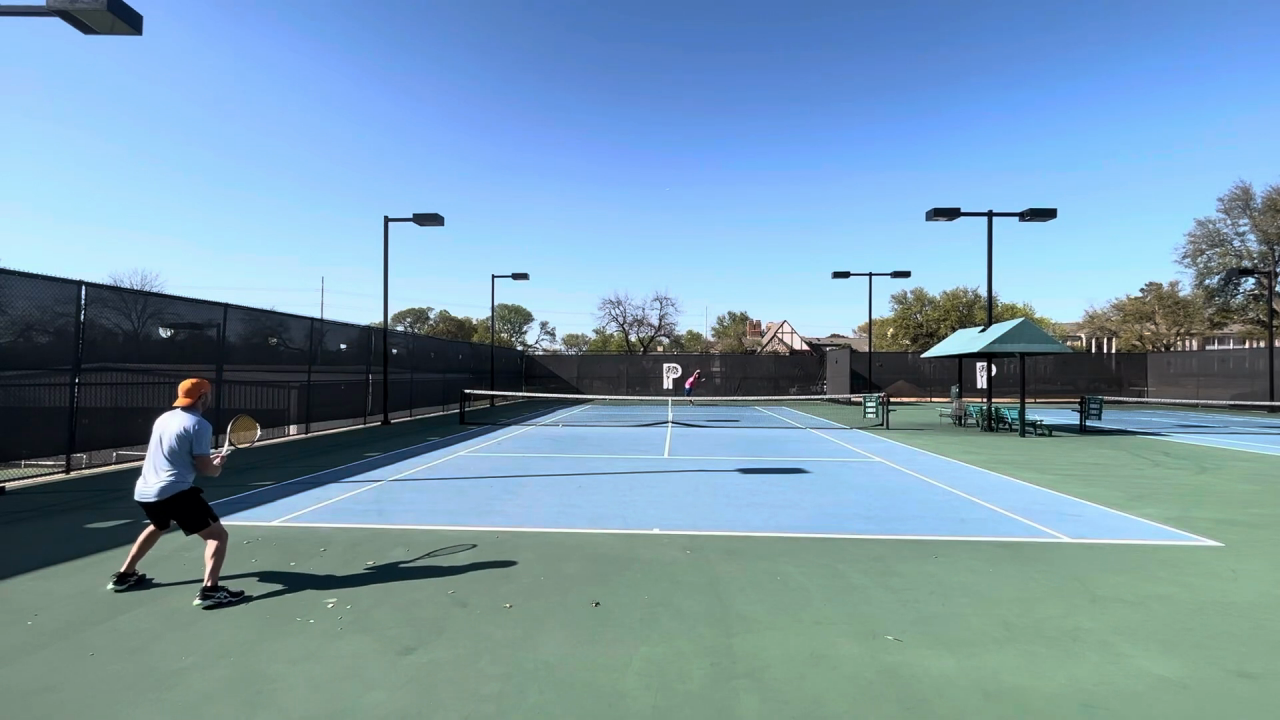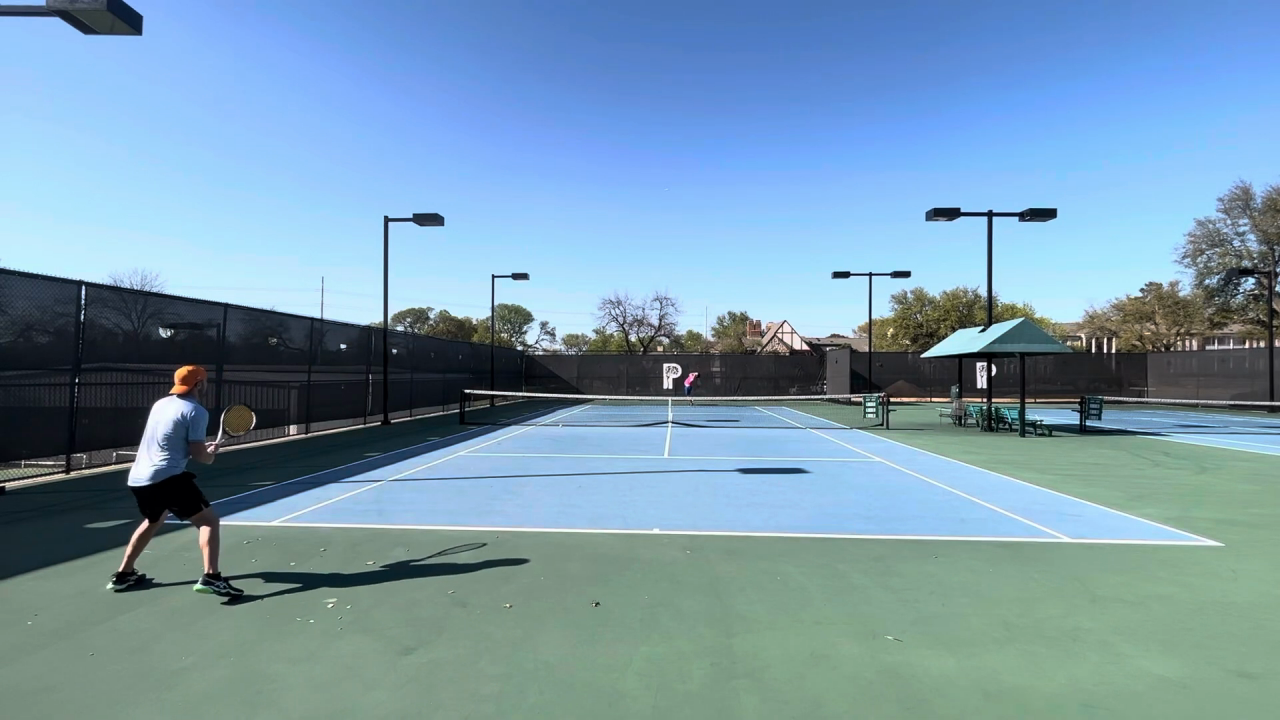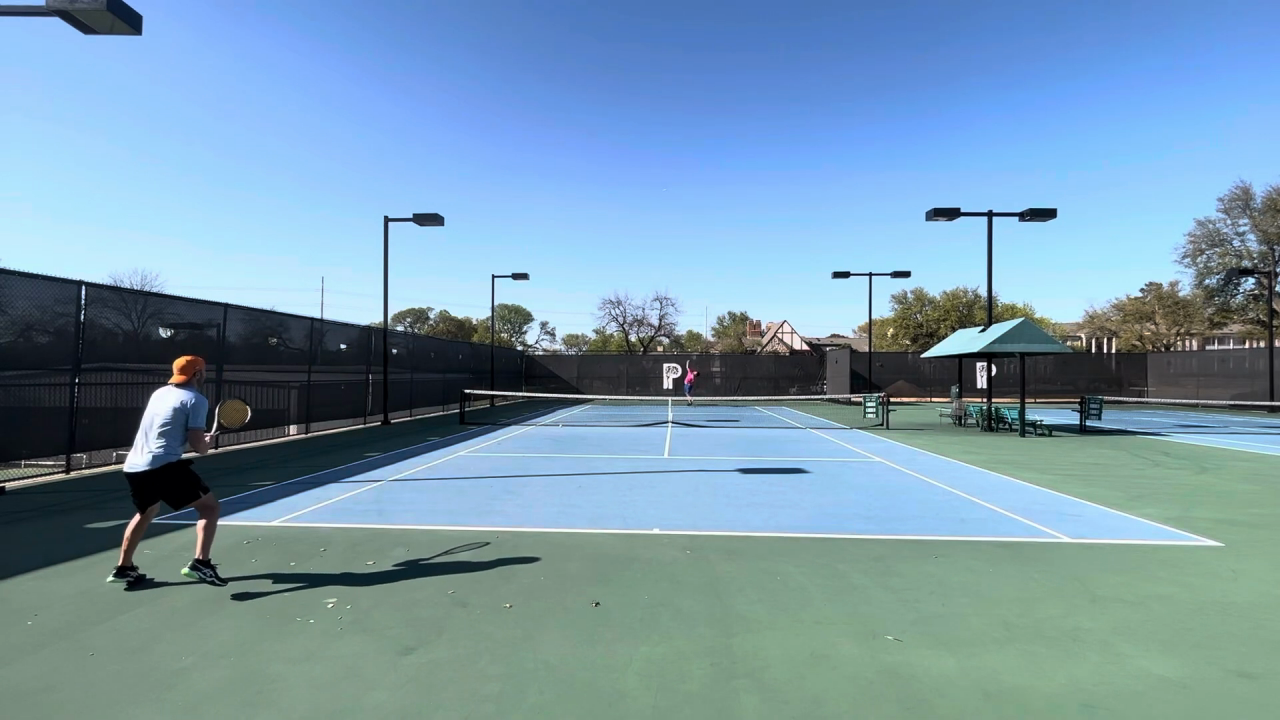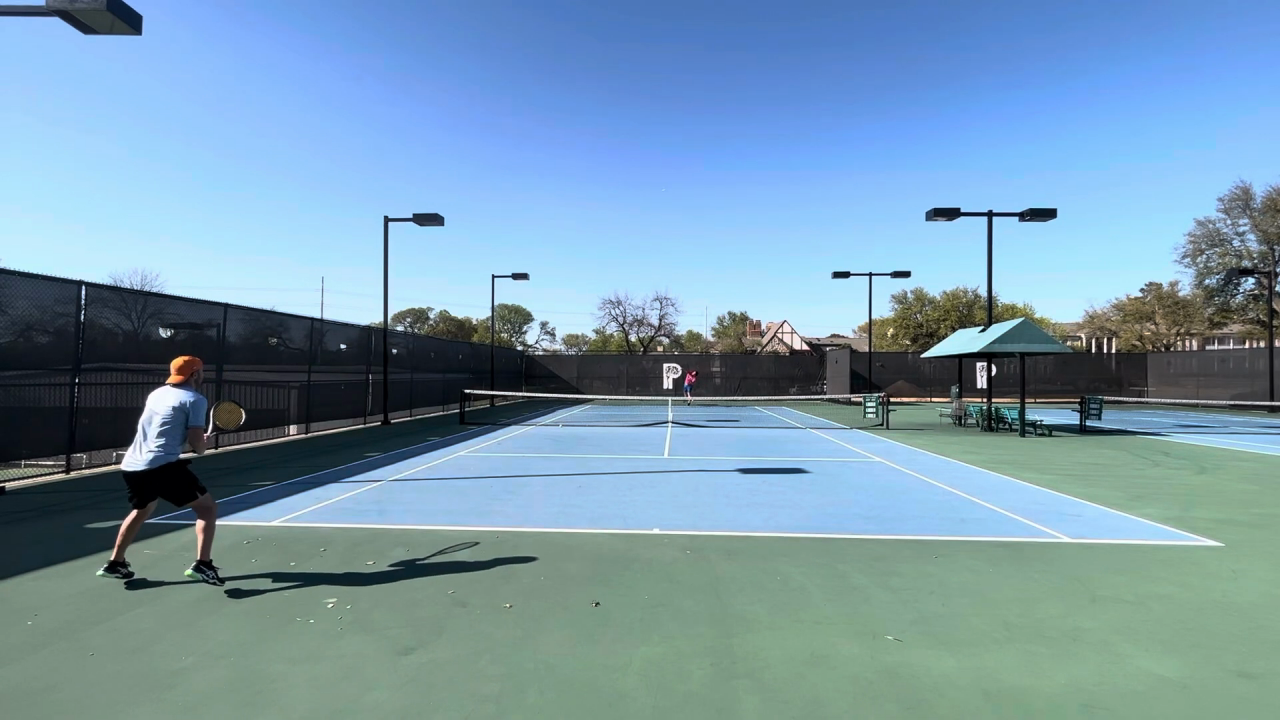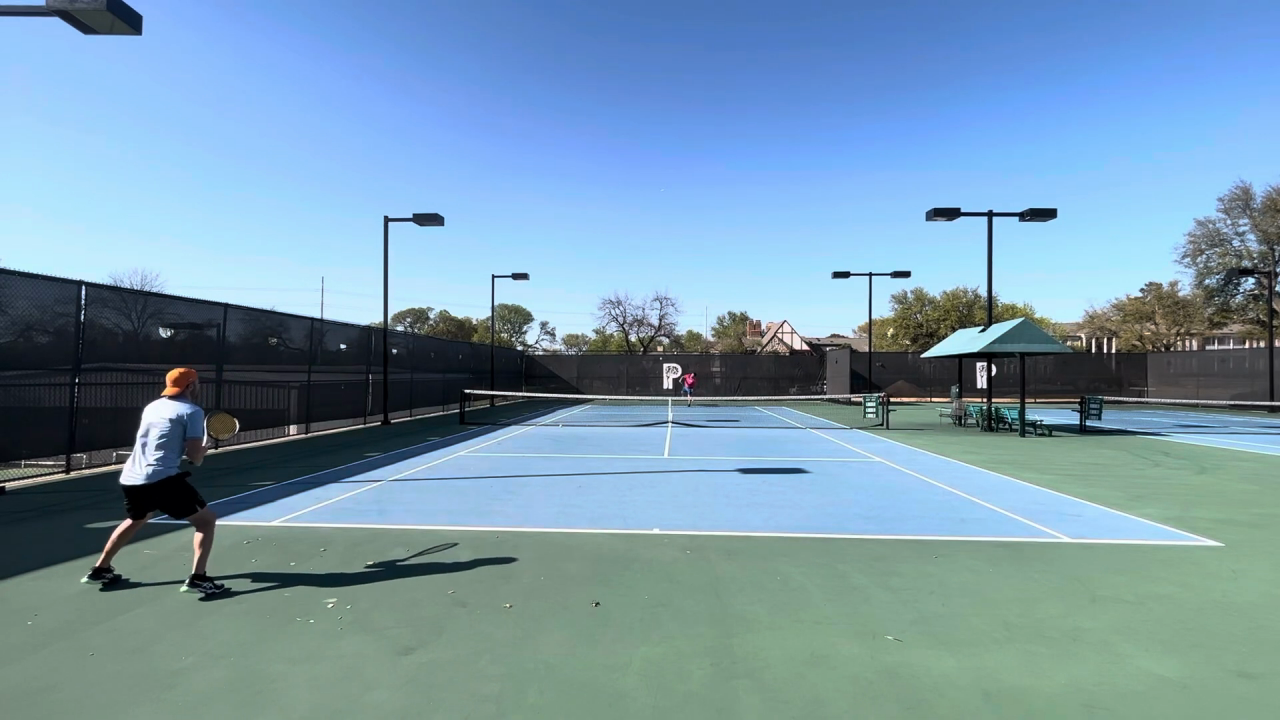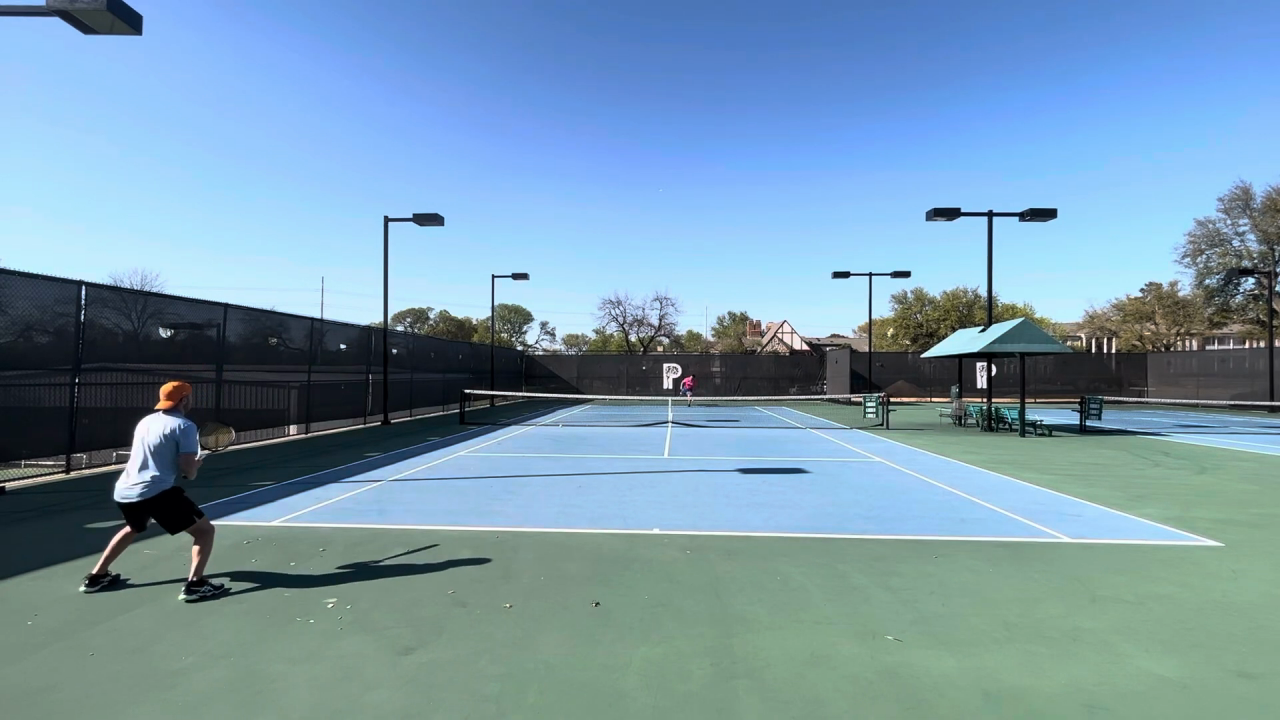
dt=0.1s
person 1, frame 1
left shoulder: (164, 418)
right shoulder: (199, 425)
right elbow: (203, 468)
left wrist: (208, 458)
right wrist: (216, 467)
left hip: (144, 491)
right hip: (174, 492)
left knee: (158, 526)
right knee: (217, 535)
left ankle: (124, 574)
right ankle: (210, 589)
person 1, frame 2
left shoulder: (160, 404)
right shoulder: (195, 411)
right elbow: (199, 456)
left wrist: (203, 449)
right wrist: (211, 455)
left hip: (138, 478)
right hip: (167, 478)
left knee: (152, 521)
right knee: (209, 521)
left ankle: (123, 574)
right ankle: (211, 577)
person 1, frame 3
left shoulder: (159, 394)
right shoulder: (196, 400)
right elbow: (197, 444)
left wrist: (199, 439)
right wrist: (206, 444)
left hip: (134, 466)
right hip: (163, 465)
left knee: (145, 514)
right knee: (210, 507)
left ankle: (124, 568)
right ankle: (201, 563)
person 1, frame 4
left shoulder: (156, 394)
right shoulder: (195, 400)
right elbow: (197, 443)
left wrist: (188, 440)
right wrist: (204, 443)
left hip: (132, 466)
right hip: (162, 466)
left knee: (141, 511)
right knee: (207, 507)
left ankle: (115, 563)
right ankle: (203, 564)
person 1, frame 5
left shoulder: (152, 407)
right shoulder: (192, 411)
right elbow: (194, 454)
left wrist: (188, 451)
right wrist: (201, 453)
left hip: (130, 478)
right hip: (162, 479)
left knee: (136, 521)
right knee: (206, 520)
left ankle: (100, 570)
right ankle: (198, 577)
person 1, frame 6
left shoulder: (146, 422)
right shoulder: (185, 427)
right elbow: (187, 470)
left wrist: (188, 466)
right wrist: (193, 468)
left hip: (124, 494)
right hip: (157, 493)
left knee: (134, 528)
right knee: (205, 530)
left ankle: (96, 576)
right ankle: (195, 583)
